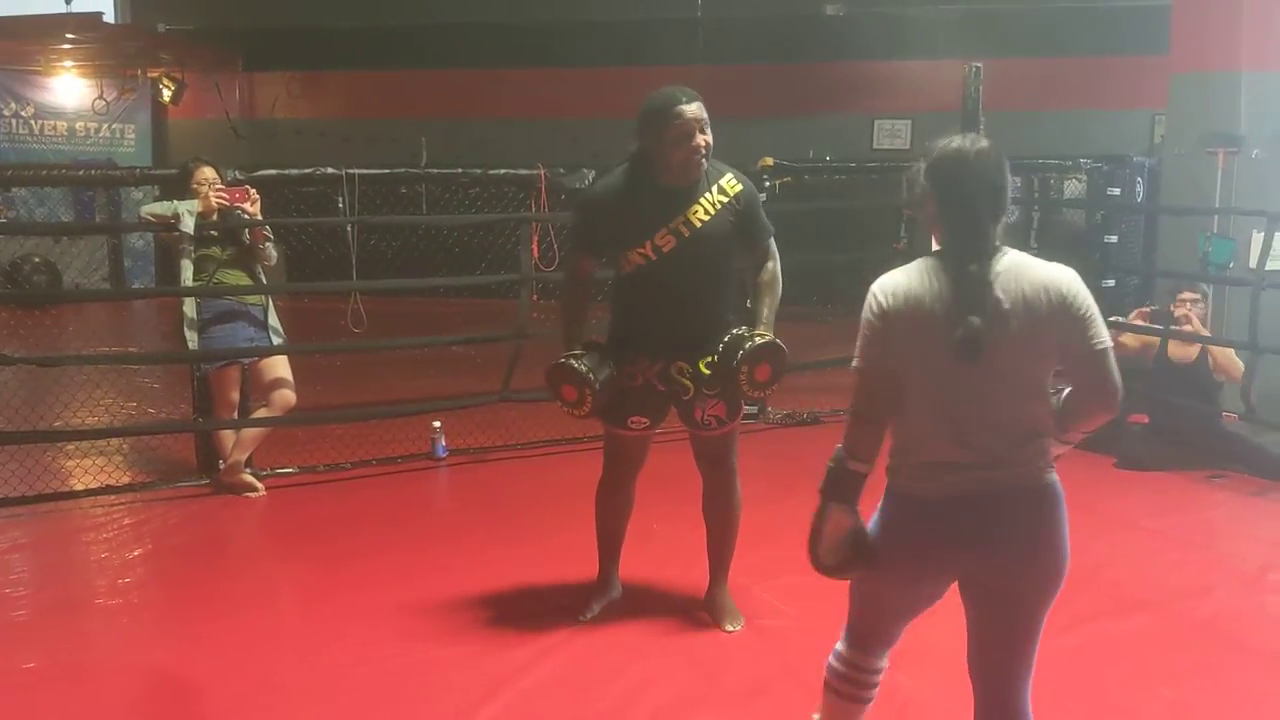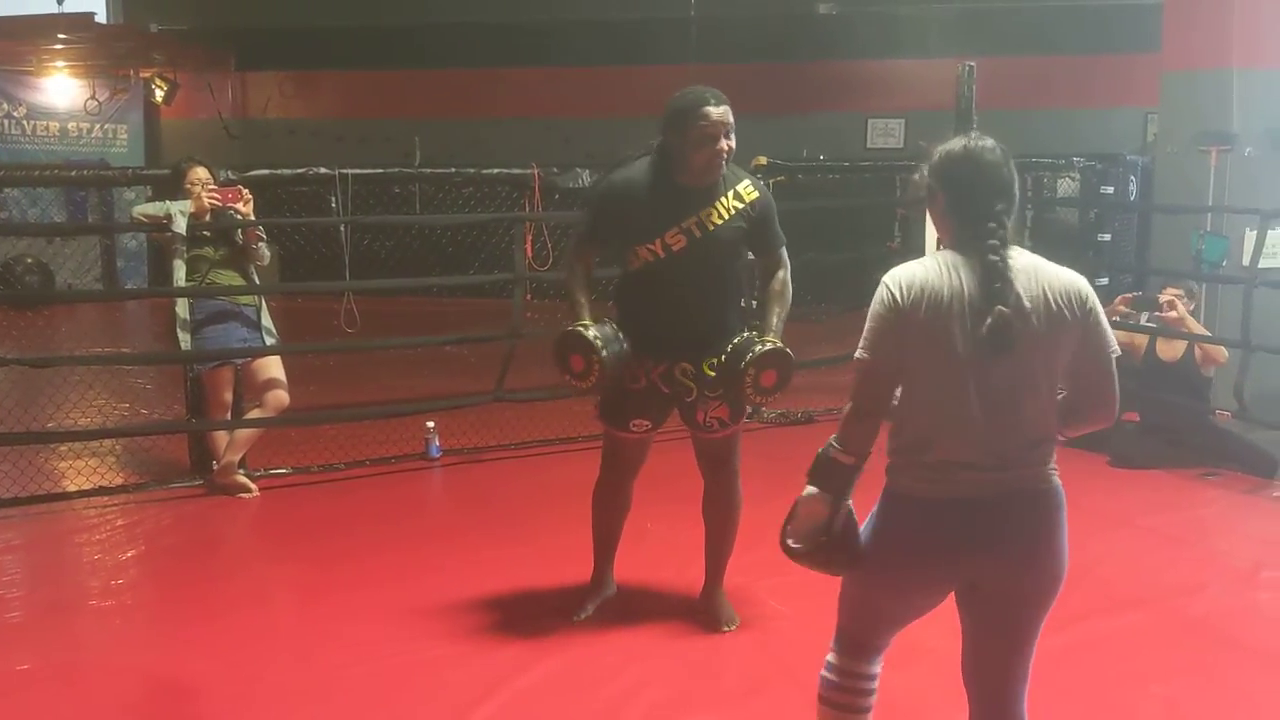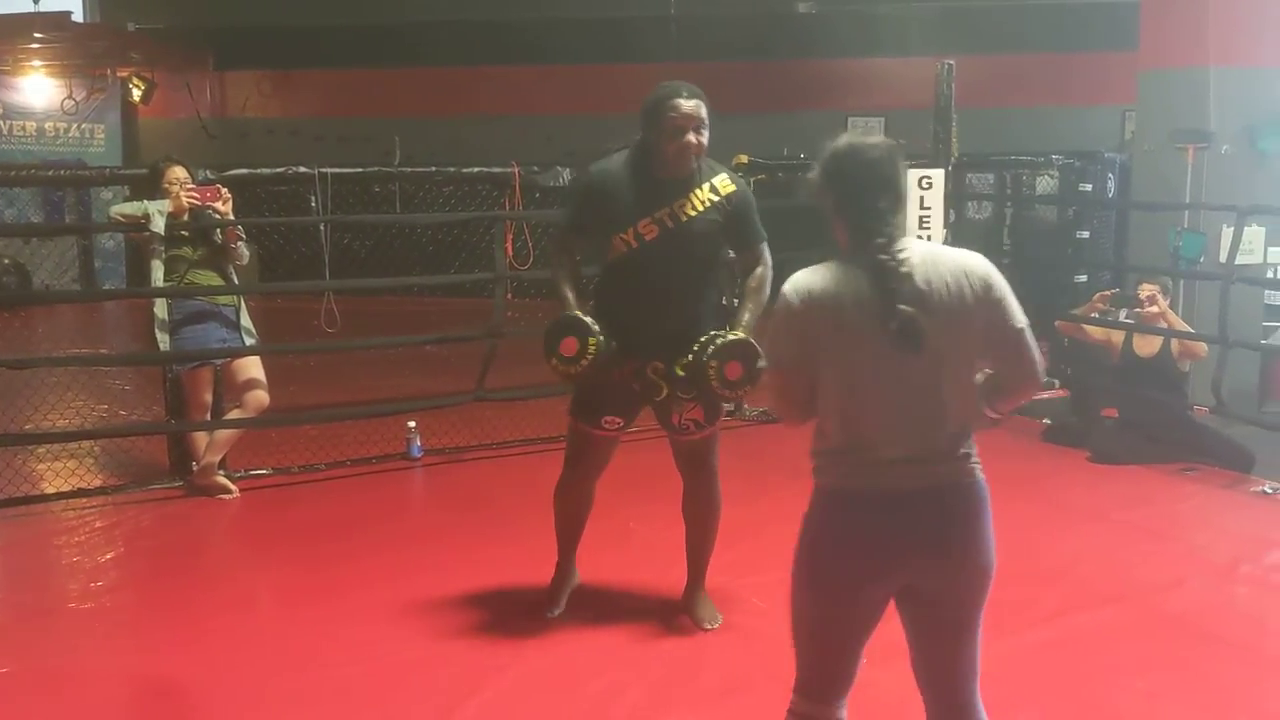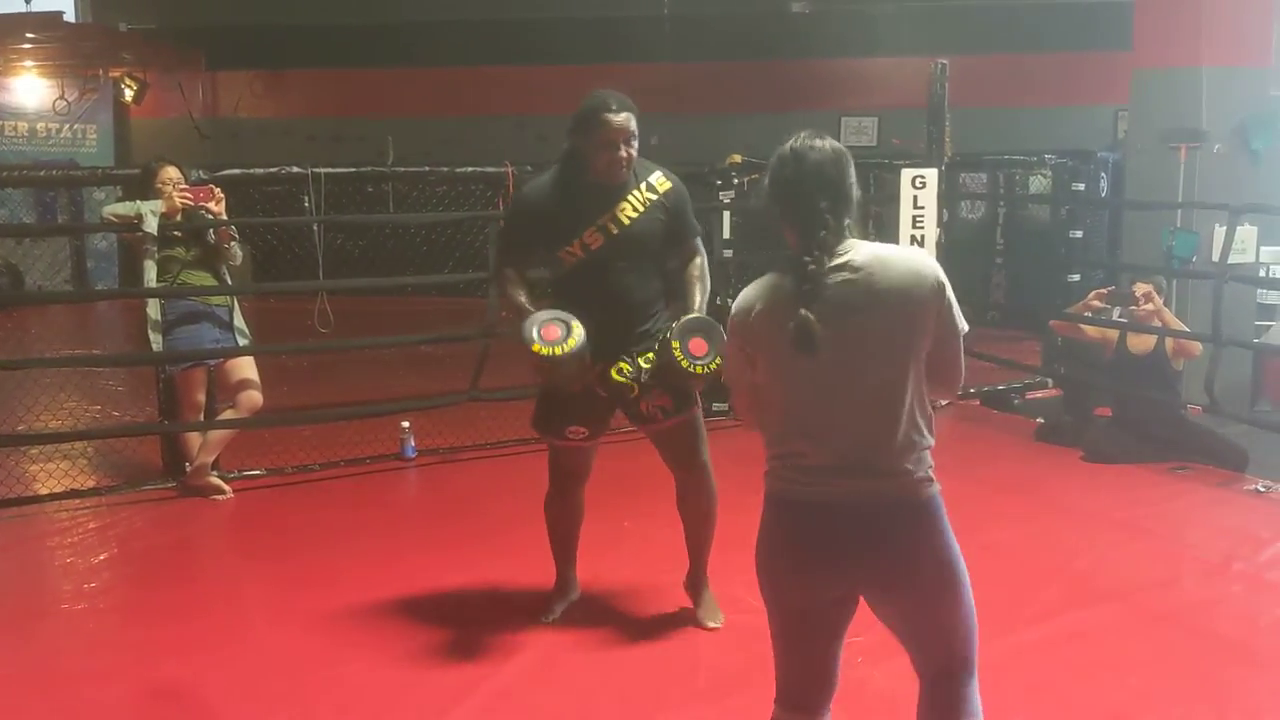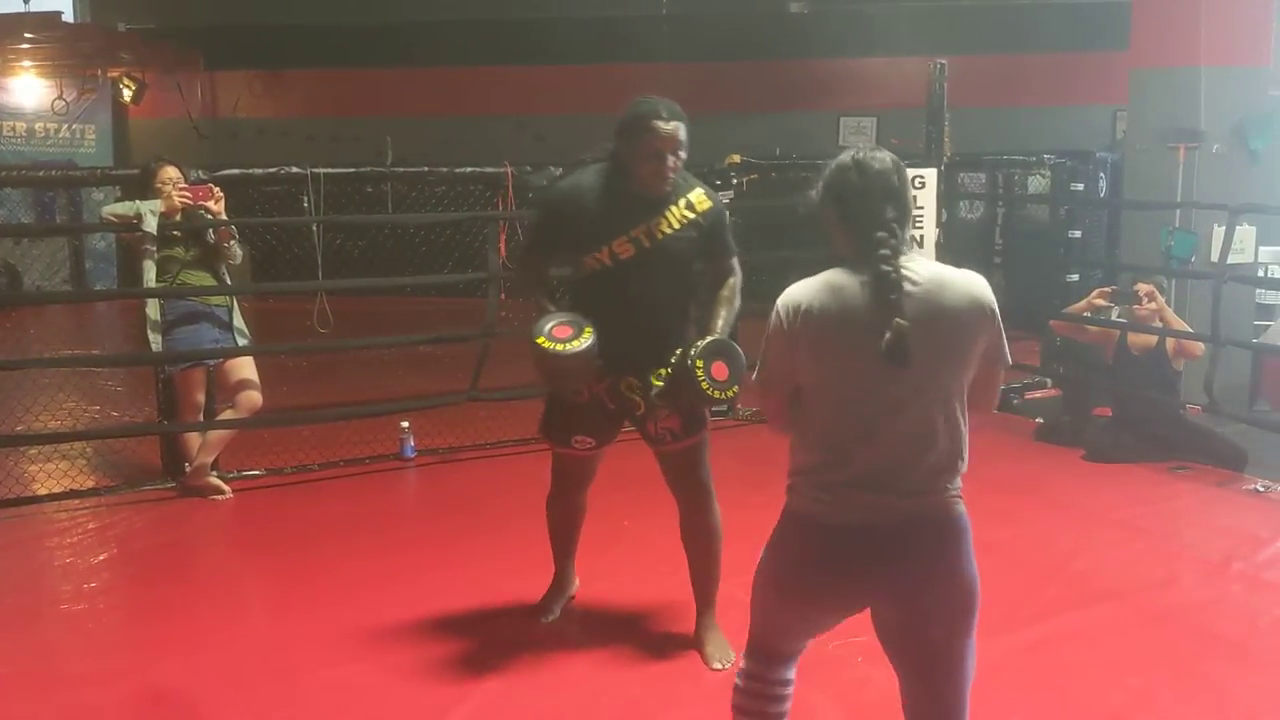
dt=0.4s
person 1, frame 1
left shoulder: (893, 293)
right shoulder: (1057, 287)
left elbow: (870, 415)
right elbow: (1102, 397)
left wrist: (839, 498)
right wrist: (1050, 430)
left hip: (920, 514)
right hip: (1022, 516)
left knee: (864, 637)
person 1, frame 2
left shoulder: (906, 285)
right shoulder: (1069, 290)
left elbow: (867, 407)
right elbow: (1099, 405)
left wrist: (828, 482)
left hip: (920, 514)
right hip: (1025, 520)
left knee: (856, 643)
person 1, frame 3
left shoulder: (808, 293)
right shoulder: (972, 272)
left elbow: (791, 407)
right elbow: (1024, 377)
left hip: (850, 517)
right hip: (952, 511)
person 1, frame 4
left shoulder: (752, 307)
right shoulder: (919, 274)
left elbow: (752, 411)
right elbow: (948, 382)
left hip: (798, 525)
right hip: (904, 519)
person 1, frame 5
left shoulder: (800, 304)
right shoulder: (972, 298)
left elbow: (780, 412)
right elbow: (980, 402)
left hip: (820, 535)
right hip: (929, 539)
left knee: (768, 653)
person 2, frame 1
left shoulder: (734, 189)
right shoulder: (609, 197)
left elbow: (765, 260)
right elbow: (580, 274)
left wrist: (763, 329)
right wrist: (574, 346)
left hip: (712, 354)
right hip: (636, 355)
left knee: (720, 469)
right knee: (619, 468)
left ankle: (719, 588)
right ankle: (608, 578)
person 2, frame 2
left shoulder: (750, 195)
right shoulder: (624, 189)
left elbow: (776, 268)
right elbow: (583, 256)
left wrist: (770, 335)
right wrist: (583, 318)
left hip: (716, 356)
right hip: (639, 354)
left knee: (722, 470)
right knee: (617, 470)
left ankle: (713, 588)
right ankle: (602, 577)
person 2, frame 3
left shoulder: (728, 190)
right shoulder: (604, 181)
left elbow: (758, 264)
right elbow: (569, 249)
left wrist: (741, 331)
right wrist: (571, 307)
left hip: (691, 355)
right hip: (615, 351)
left knee: (701, 472)
right knee: (581, 466)
left ankle: (696, 588)
right ankle: (565, 571)
person 2, frame 4
left shoulder: (664, 187)
right shoulder: (538, 199)
left elbow: (693, 257)
right elbow: (508, 269)
left wrist: (696, 318)
right wrist: (530, 315)
left hip: (654, 350)
left knee: (694, 466)
right knee: (566, 477)
left ankle: (699, 582)
right ankle: (566, 581)
person 2, frame 5
left shoulder: (703, 204)
right shoulder: (574, 196)
left elbow: (727, 276)
right elbow: (532, 262)
left wrist: (715, 337)
right wrist: (552, 314)
left hip: (669, 369)
right hip: (590, 365)
left knee: (695, 490)
right knee: (568, 483)
left ankle: (707, 620)
right ankle: (564, 577)
person 3, frame 1
left shoulder: (236, 221)
right shoulder: (185, 227)
left elbow: (268, 258)
right elbow: (146, 212)
left wrist: (256, 219)
right wrist: (198, 208)
left hip: (258, 315)
right hip: (218, 316)
left knee: (283, 397)
right knee: (227, 403)
left ankle: (233, 465)
right ankle: (233, 470)
person 3, frame 2
right shoulder: (178, 227)
left elbow: (261, 258)
right elbow: (138, 213)
left wrist: (249, 219)
right wrist: (190, 208)
left hip: (251, 316)
right hip: (212, 317)
left knee: (277, 398)
right knee: (220, 404)
left ankle: (227, 467)
right ankle: (226, 470)
person 3, frame 3
left shoulder: (207, 222)
right shoulder: (157, 228)
left elbow: (240, 258)
right elbow: (116, 213)
left wrist: (228, 218)
right wrist: (168, 208)
left hip: (230, 316)
right hip: (190, 317)
left knee: (257, 398)
right knee: (200, 405)
left ankle: (206, 468)
right ankle: (207, 472)
person 3, frame 4
left shoulder: (200, 222)
right shoulder: (149, 227)
left elbow: (234, 257)
right elbow: (108, 213)
left wrist: (221, 218)
right wrist: (161, 208)
left hip: (224, 316)
right hip: (184, 317)
left knee: (250, 398)
right knee: (193, 405)
left ankle: (199, 469)
right ankle: (200, 472)
person 3, frame 5
left shoulder: (199, 222)
right shoulder: (148, 227)
left elbow: (233, 257)
right elbow: (107, 213)
left wrist: (220, 217)
right wrist: (160, 208)
left hip: (223, 316)
right hip: (182, 317)
left knee: (250, 398)
right knee: (192, 405)
left ankle: (198, 469)
right ankle: (199, 473)
person 4, frame 1
left shoulder: (1213, 349)
right shoulder: (1153, 342)
left elbow: (1237, 375)
left wrist: (1198, 331)
left hip: (1208, 436)
right hip: (1161, 435)
right knee: (1130, 450)
person 4, frame 2
left shoulder: (1199, 344)
right shoulder: (1142, 339)
left elbow: (1220, 358)
left wrist: (1184, 317)
right wrist: (1113, 311)
left hip: (1199, 432)
right hip: (1153, 432)
left knee: (1265, 464)
right knee: (1121, 446)
right ankle: (1206, 461)
person 4, frame 3
left shoulder: (1176, 340)
right shoulder: (1118, 335)
left elbow: (1200, 352)
right elbow: (1064, 325)
left wrist: (1165, 312)
right wrist: (1091, 307)
left hip: (1177, 427)
right hip: (1132, 428)
left knee: (1241, 459)
right knee: (1100, 443)
right ankle: (1185, 458)
person 4, frame 4
left shoulder: (1170, 338)
right shoulder: (1112, 333)
left elbow: (1195, 350)
right elbow: (1057, 324)
left wrist: (1161, 310)
right wrist: (1086, 305)
left hip: (1170, 425)
right hip: (1125, 426)
left knee: (1236, 457)
right knee: (1093, 442)
right ankle: (1177, 456)
person 4, frame 5
left shoulder: (1171, 338)
right shoulder: (1113, 333)
left elbow: (1197, 351)
right elbow: (1057, 324)
left wrist: (1163, 309)
right wrist: (1088, 303)
left hip: (1169, 425)
right hip: (1125, 425)
left knee: (1234, 456)
right knee: (1094, 440)
right ankle: (1177, 456)
